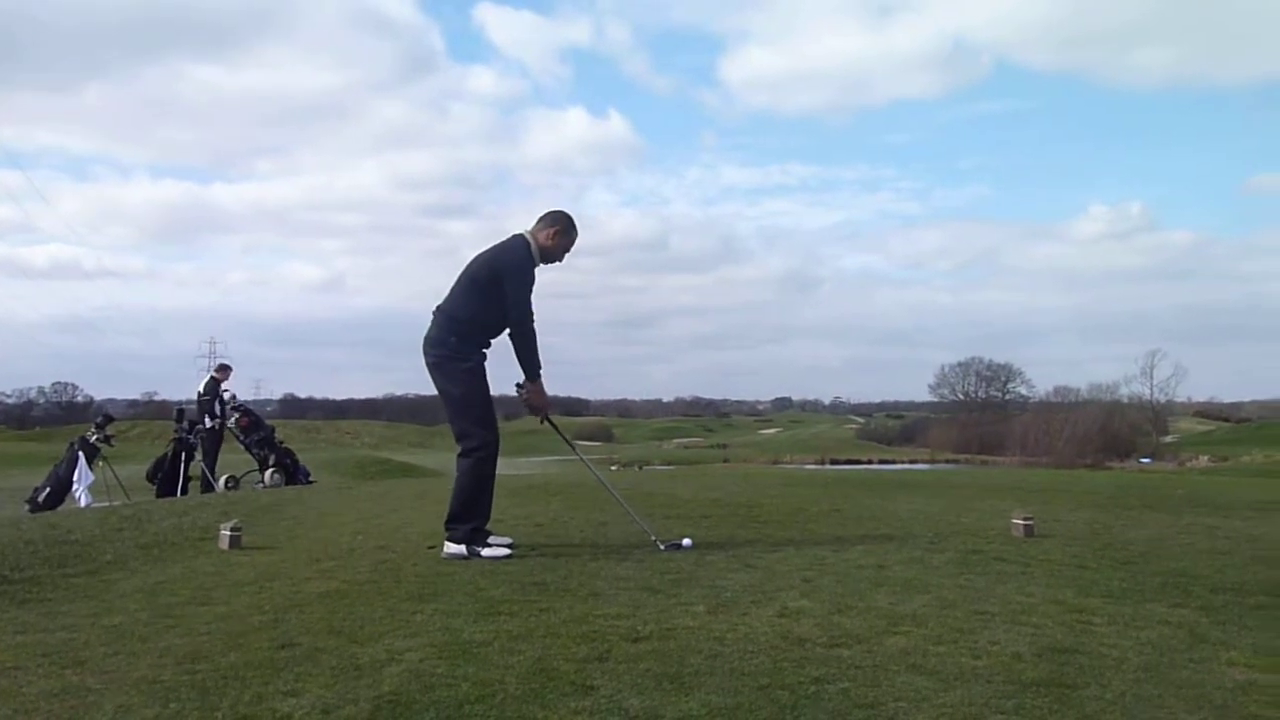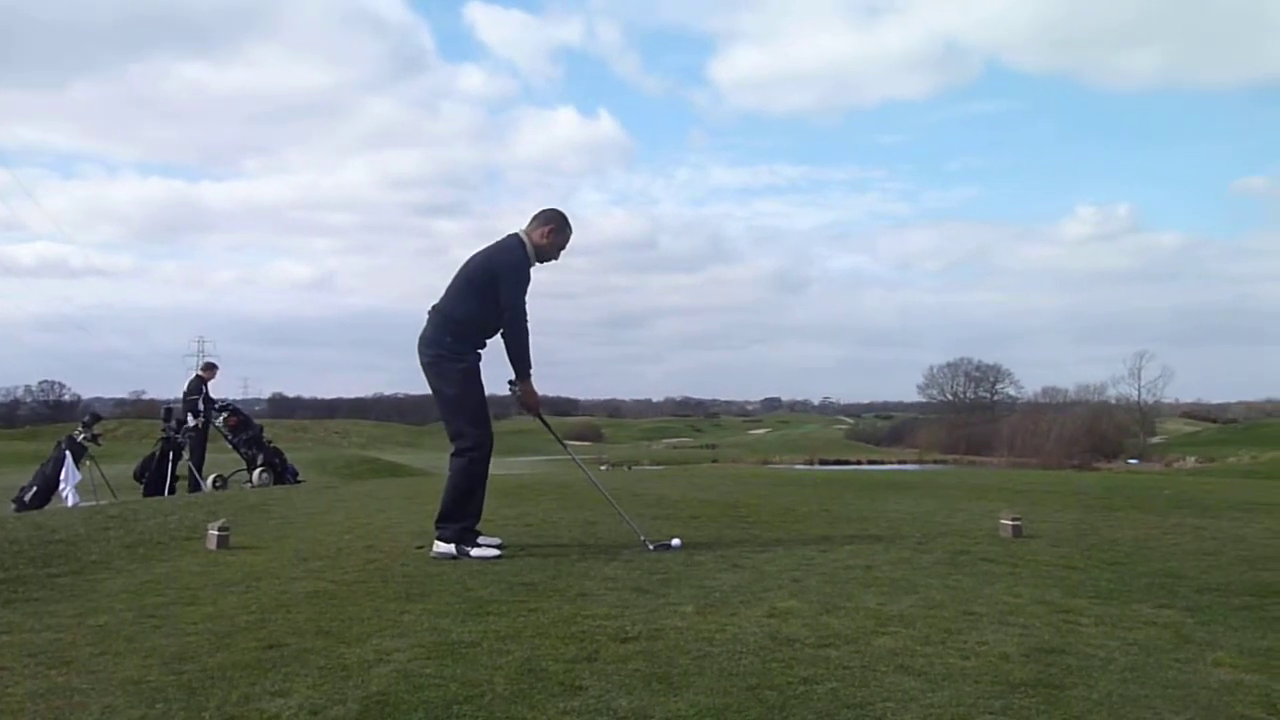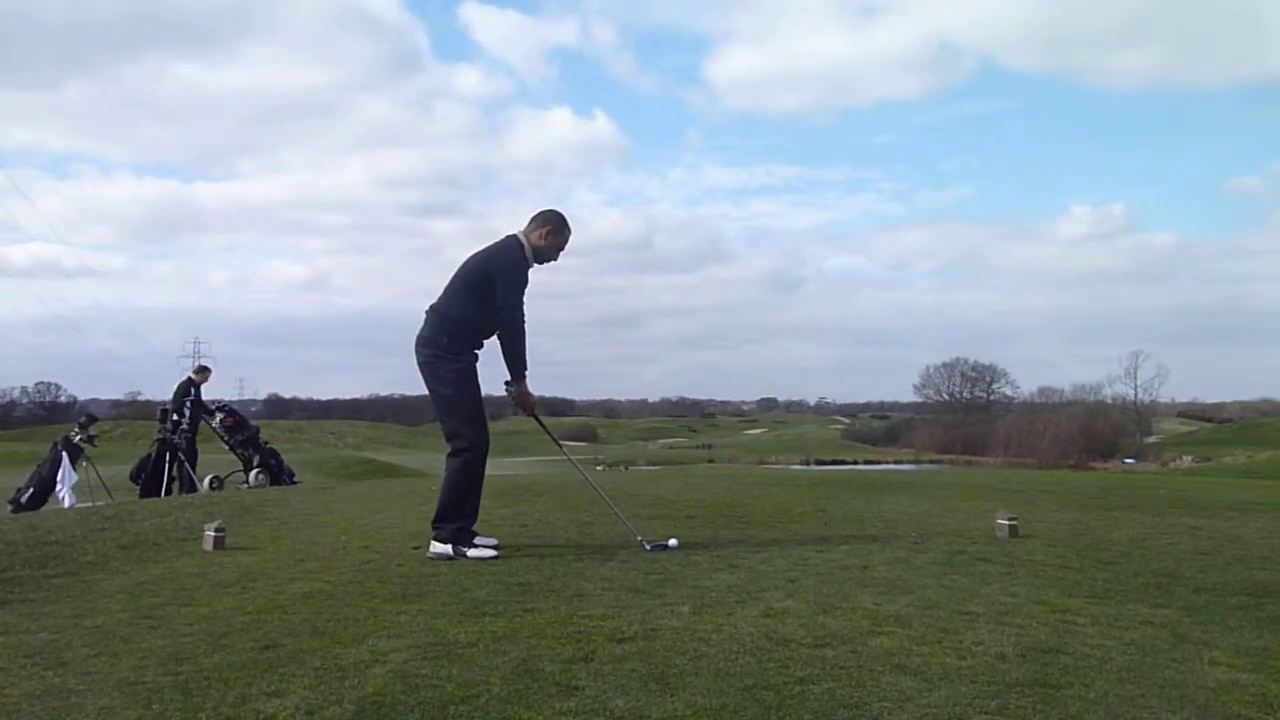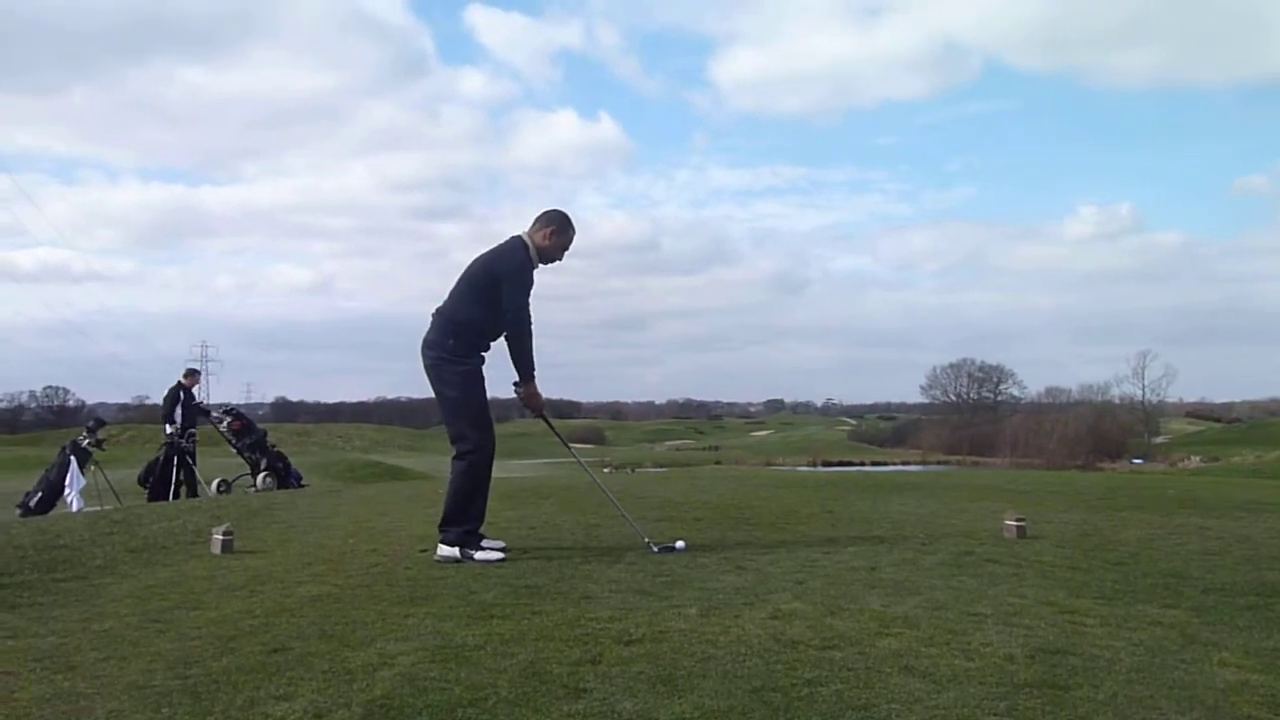
dt=0.4s
person 1, frame 1
left shoulder: (513, 255)
right shoulder: (517, 258)
left elbow: (517, 322)
right elbow: (521, 324)
left wrist: (532, 381)
right wrist: (535, 382)
left hip: (455, 349)
right hip: (453, 350)
left knee: (484, 441)
right knee: (478, 442)
left ankle: (472, 530)
right ankle: (461, 537)
person 1, frame 2
left shoulder: (508, 254)
right shoulder: (513, 258)
left elbow: (509, 321)
right elbow: (514, 323)
left wrist: (522, 380)
right wrist: (525, 381)
left hip: (449, 349)
right hip: (448, 350)
left knee: (478, 440)
right knee: (472, 442)
left ankle: (462, 530)
right ankle: (450, 536)
person 1, frame 3
left shoulder: (506, 255)
right shoulder: (511, 259)
left elbow: (507, 323)
right elbow: (510, 325)
left wrist: (517, 381)
right wrist: (520, 382)
left hip: (446, 349)
right hip: (444, 350)
left knee: (475, 441)
right knee: (468, 442)
left ankle: (458, 530)
right ankle: (446, 537)
person 1, frame 4
left shoulder: (511, 257)
right shoulder: (515, 261)
left elbow: (514, 323)
right elbow: (517, 325)
left wrist: (525, 381)
right wrist: (528, 382)
left hip: (453, 352)
right hip: (452, 354)
left knee: (480, 444)
right knee: (473, 445)
left ankle: (465, 533)
right ankle: (454, 540)
